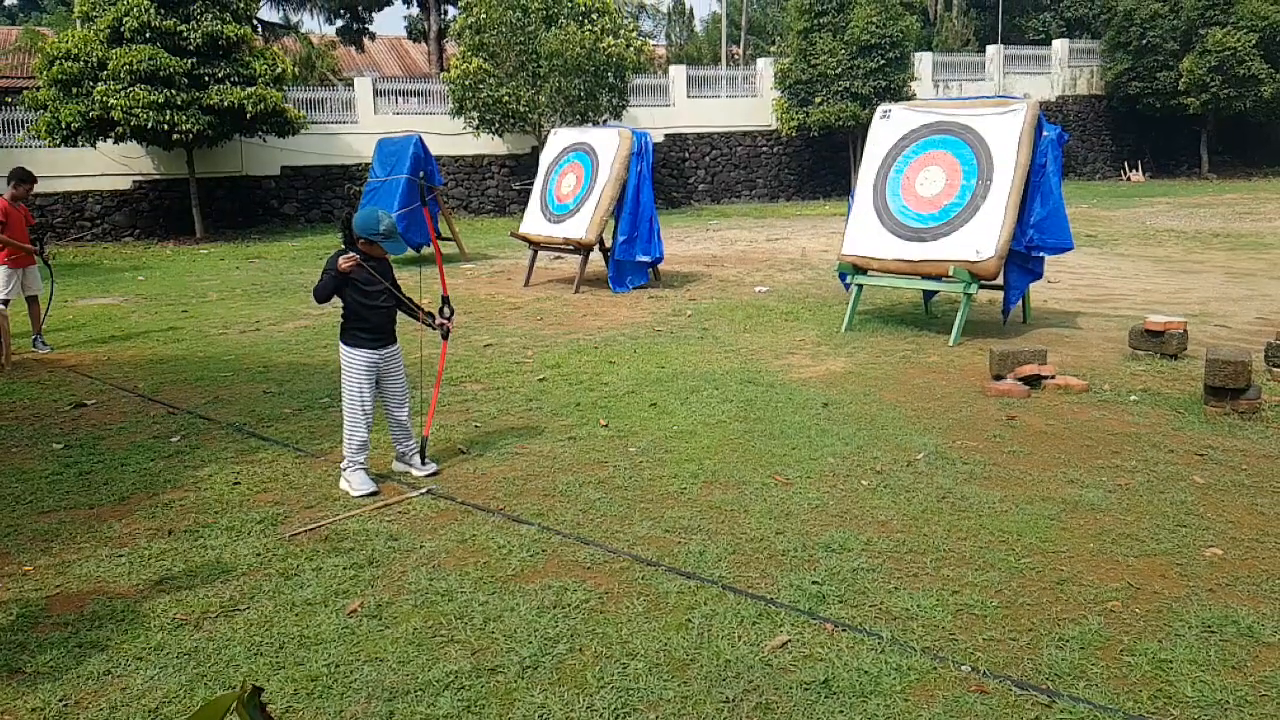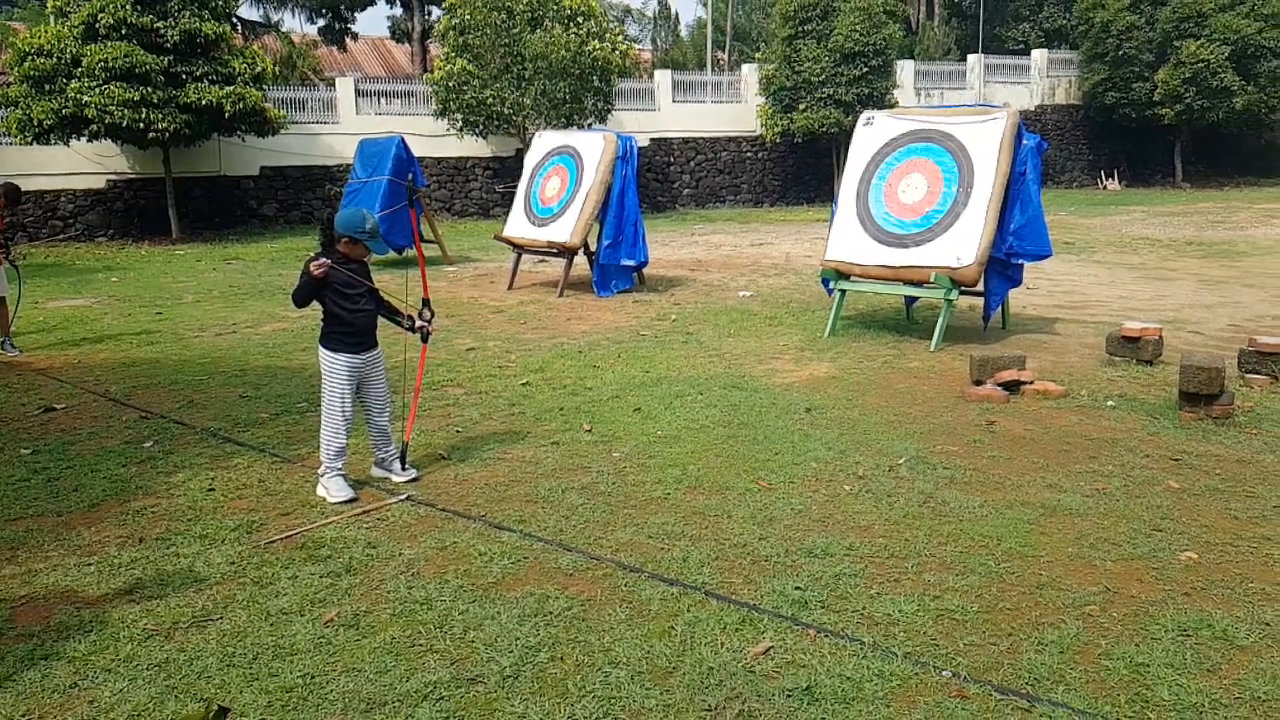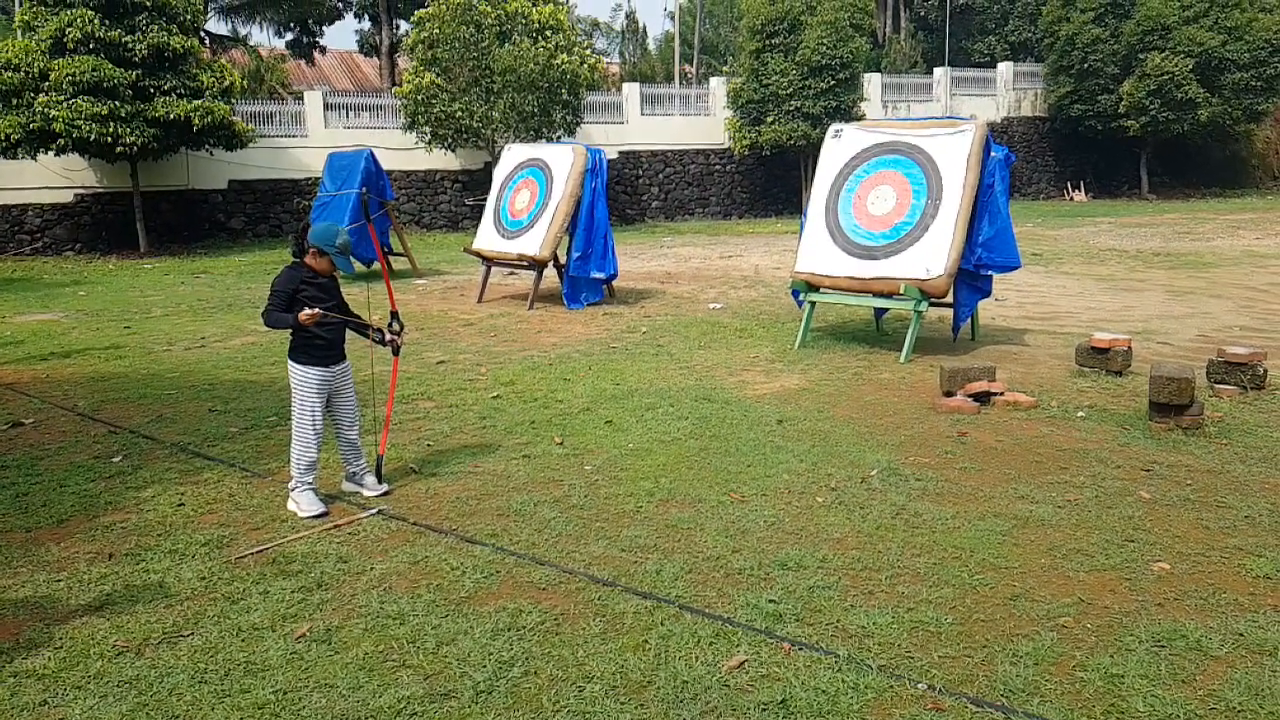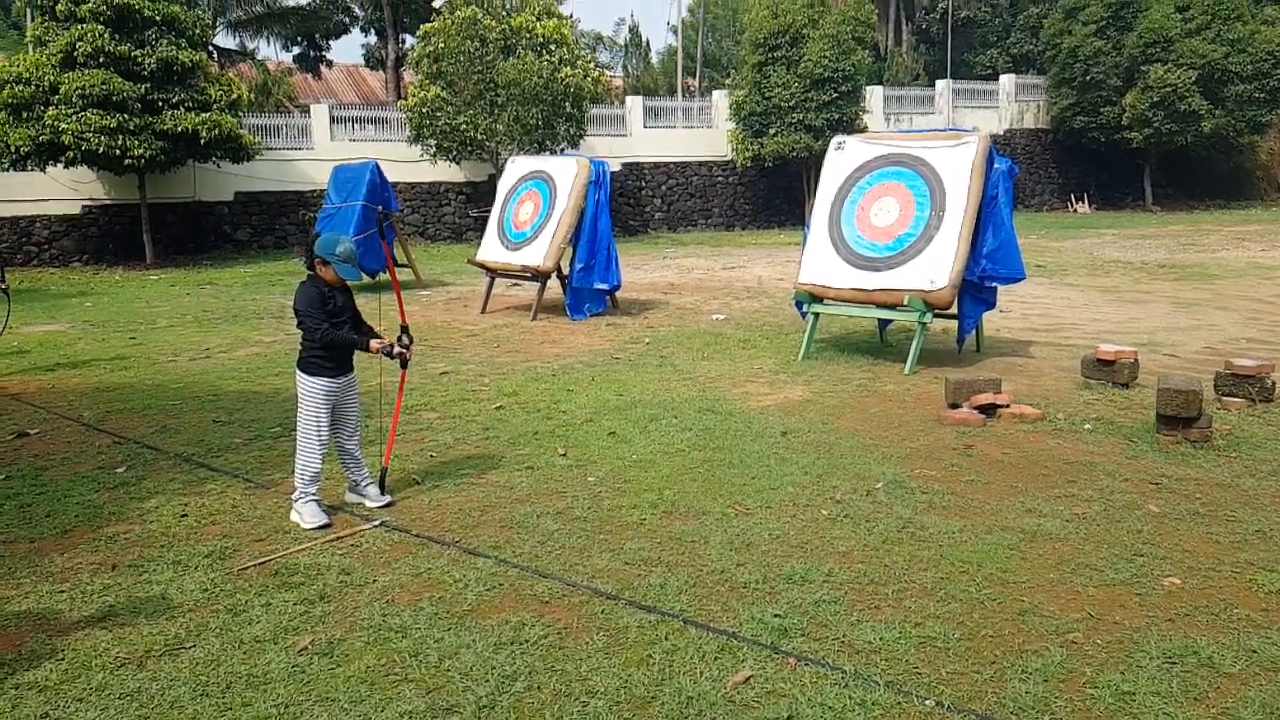
dt=1s
person 1, frame 1
left shoulder: (382, 264)
right shoulder: (341, 260)
left elbow: (399, 298)
right elbow: (320, 296)
left wrist: (430, 319)
right wrist: (338, 272)
left hip: (389, 347)
right hip: (358, 350)
left knee: (399, 405)
right knee: (359, 411)
left ankle: (407, 454)
right ankle: (353, 469)
person 1, frame 2
left shoulder: (359, 266)
right shoulder: (321, 264)
left elbow: (377, 301)
right elbow: (299, 301)
left wrist: (409, 322)
right wrist: (312, 279)
left hip: (370, 351)
right hip: (339, 355)
left knee: (380, 410)
right knee: (338, 416)
left ankle: (386, 461)
right ankle: (330, 475)
person 1, frame 3
left shoulder: (329, 280)
right shoulder: (290, 278)
left elbow: (346, 314)
right elbow: (270, 316)
left wrist: (380, 335)
right wrist: (297, 320)
left hip: (338, 364)
right hip: (308, 368)
left knee: (349, 423)
right knee: (309, 430)
left ankle: (357, 474)
right ankle: (301, 489)
person 1, frame 4
left shoulder: (343, 290)
right shoulder: (309, 293)
left elbow: (358, 324)
right elbow: (323, 335)
left wrist: (389, 349)
right wrist: (365, 344)
left hip: (345, 375)
right hip: (316, 378)
left knee: (350, 435)
right knee: (313, 440)
left ankle: (360, 485)
right ankle: (304, 501)
